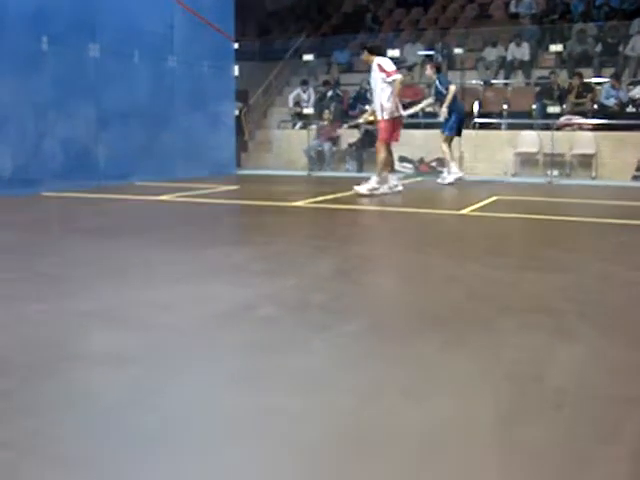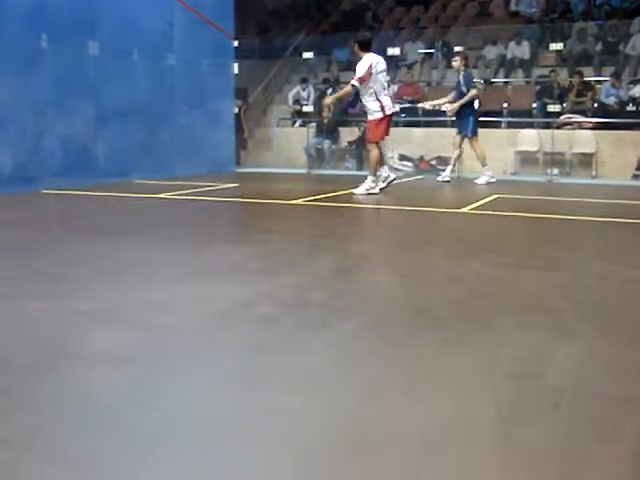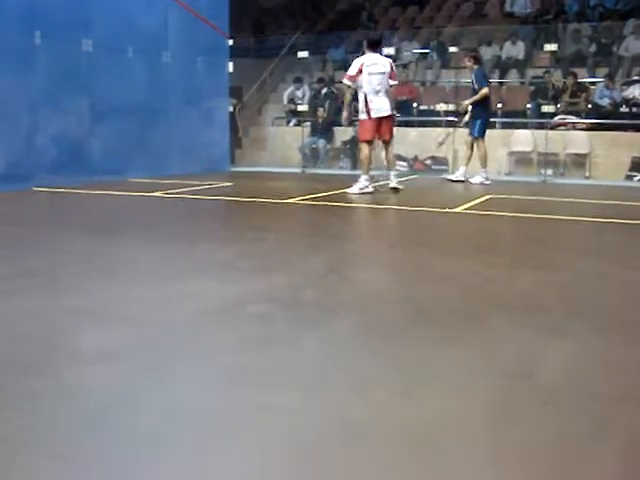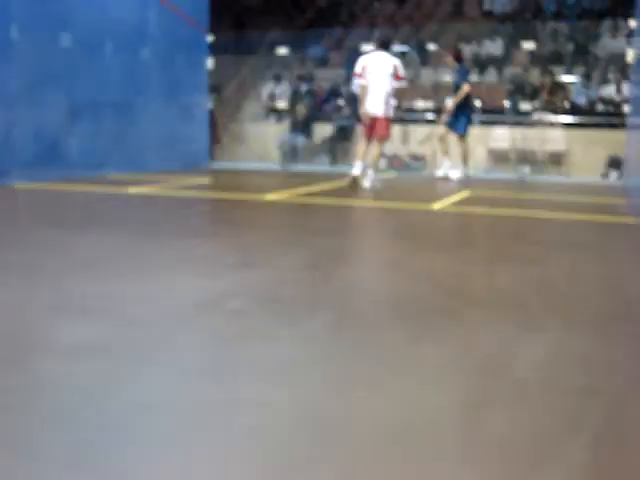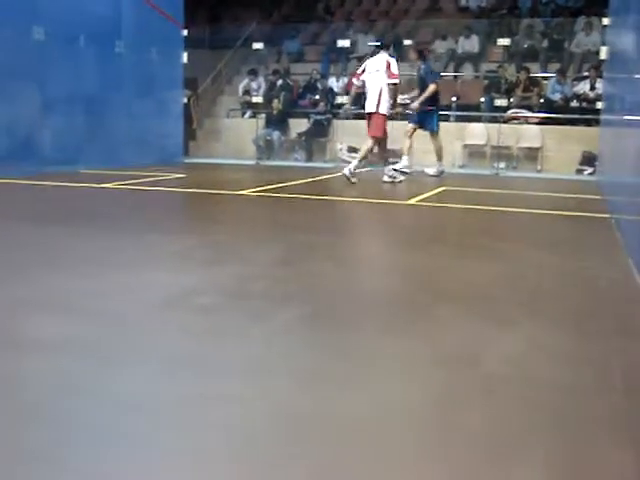
dt=0.4s
person 1, frame 1
left shoulder: (381, 62)
right shoulder: (375, 67)
left elbow: (397, 79)
left wrist: (394, 103)
right wrist: (369, 113)
left hip: (390, 113)
right hip: (383, 113)
left knee: (381, 145)
right knee: (383, 147)
left ankle: (376, 182)
right ankle: (393, 182)
person 1, frame 2
left shoulder: (364, 63)
right shoulder: (379, 59)
left elbow: (353, 87)
left wrist: (333, 98)
left hip: (377, 110)
right hip: (384, 107)
left knee: (372, 145)
right knee: (375, 143)
left ankle: (371, 182)
right ankle: (385, 173)
person 1, frame 3
left shoulder: (359, 62)
right shoulder: (388, 62)
left elbow: (350, 87)
right elbow: (391, 88)
left wrist: (346, 109)
right wrist: (390, 106)
left hip: (368, 111)
right hip: (386, 109)
left knee: (365, 144)
right knee: (387, 145)
left ankle: (365, 182)
right ankle: (393, 179)
person 1, frame 4
left shoulder: (364, 60)
right shoulder: (395, 62)
left elbow: (361, 85)
right elbow: (398, 87)
left wrist: (363, 106)
right wrist: (394, 105)
left hip: (369, 108)
right hip: (384, 108)
left knee: (366, 139)
right knee: (378, 143)
left ankle: (358, 168)
right ankle: (369, 177)
person 1, frame 5
left shoulder: (368, 62)
right shoulder: (389, 61)
left elbow: (356, 84)
right elbow: (392, 85)
left wrist: (349, 102)
right wrist: (394, 103)
left hip: (370, 105)
right hip: (380, 106)
left knee: (381, 139)
right knee: (373, 140)
right ankle: (352, 167)
person 2, frame 1
left shoulder: (441, 78)
right shoulder: (437, 83)
left elbow: (453, 88)
right elbow: (429, 101)
left wrist: (445, 107)
right wrist: (408, 111)
left hip: (455, 112)
right hip: (456, 113)
left knee: (443, 142)
right knee: (446, 144)
left ankle: (454, 170)
right ankle: (447, 174)
person 2, frame 2
left shoulder: (466, 74)
right shoulder: (459, 77)
left elbow: (474, 92)
right elbow: (452, 97)
left wrist: (458, 104)
right wrist: (433, 103)
left hip: (469, 114)
right hip: (462, 116)
left knee: (473, 143)
right knee: (457, 143)
left ankle: (488, 173)
right ankle: (448, 173)
person 2, frame 3
left shoulder: (478, 72)
right shoulder: (477, 73)
left elbow: (486, 91)
left wrist: (469, 101)
right wrist: (469, 113)
left hip: (481, 114)
right hip: (477, 114)
left knee: (479, 142)
right knee: (470, 143)
left ankle: (484, 175)
right ankle: (461, 173)
person 2, frame 4
left shoulder: (460, 69)
right shoulder: (459, 70)
left elbow: (466, 88)
left wrist: (453, 103)
right wrist: (449, 109)
left hip: (462, 110)
right hip: (457, 110)
left knee: (461, 138)
right knee: (443, 134)
left ankle: (463, 170)
right ankle: (446, 165)
person 2, frame 5
left shoulder: (426, 68)
right shoulder: (420, 68)
left elbow: (433, 87)
left wrist: (418, 101)
left hip: (430, 107)
right hip: (421, 107)
left knee: (434, 136)
right knee: (409, 131)
left ankle: (440, 166)
right ankle: (405, 163)
